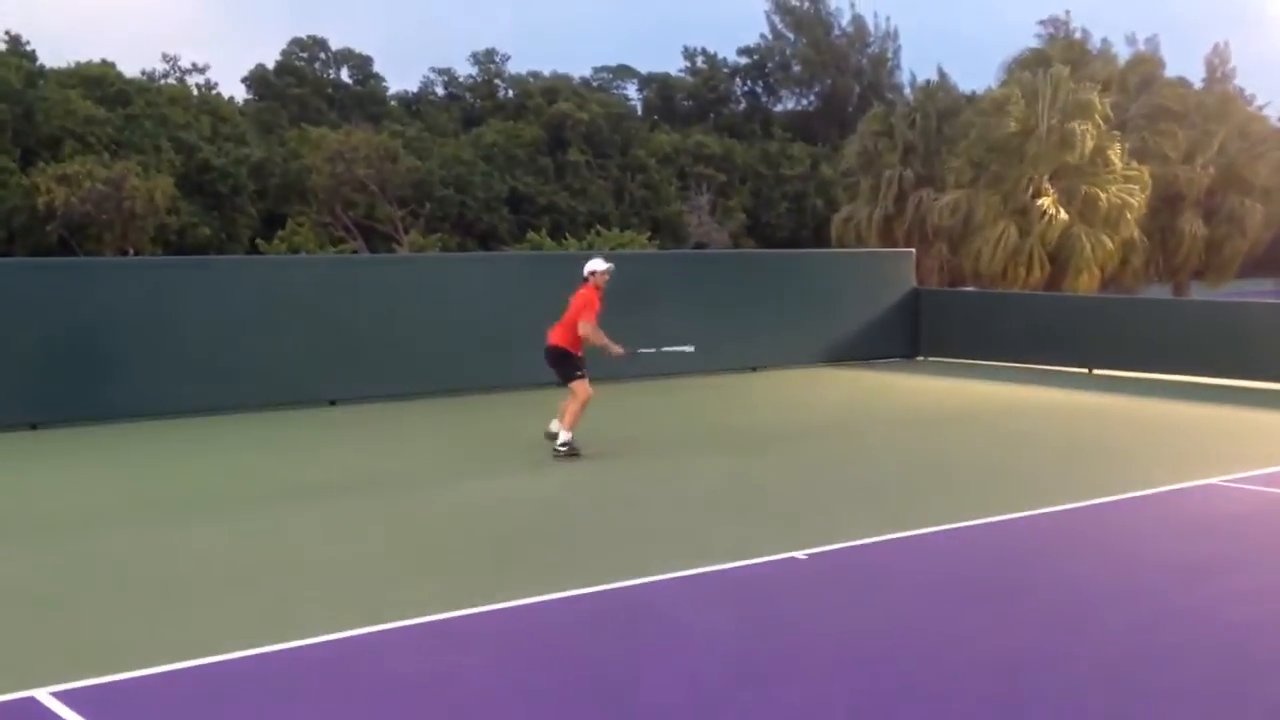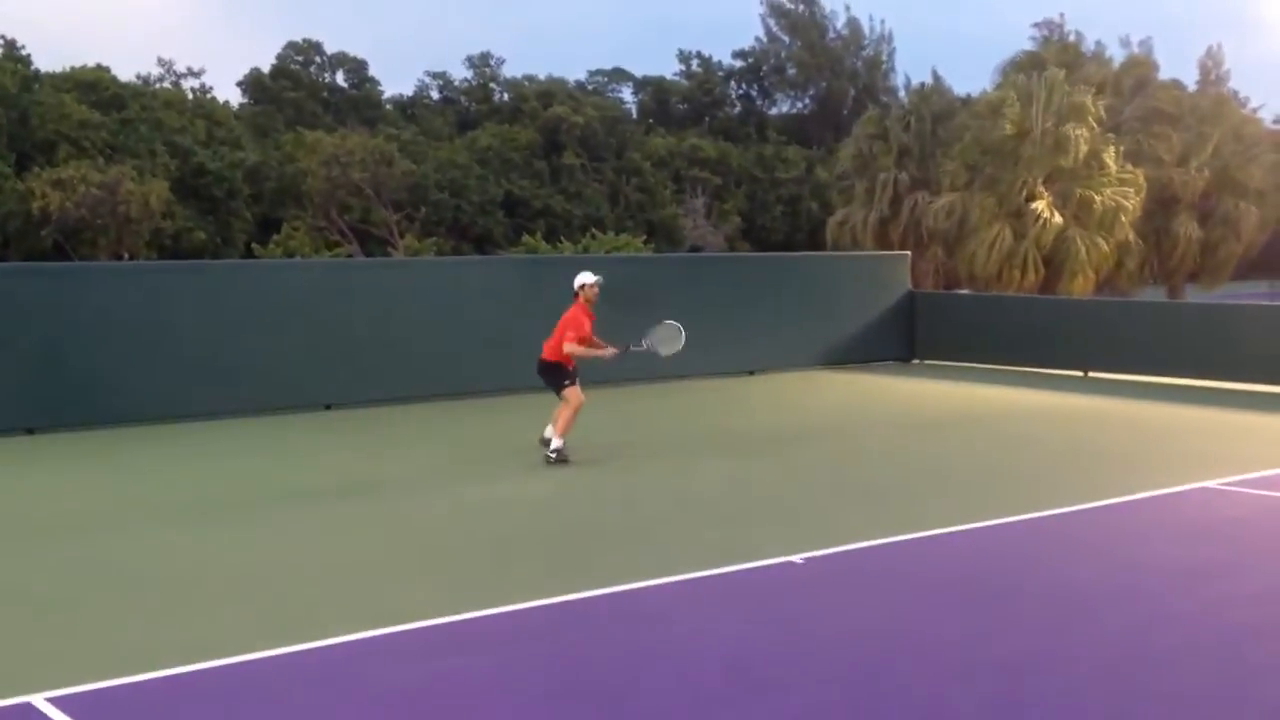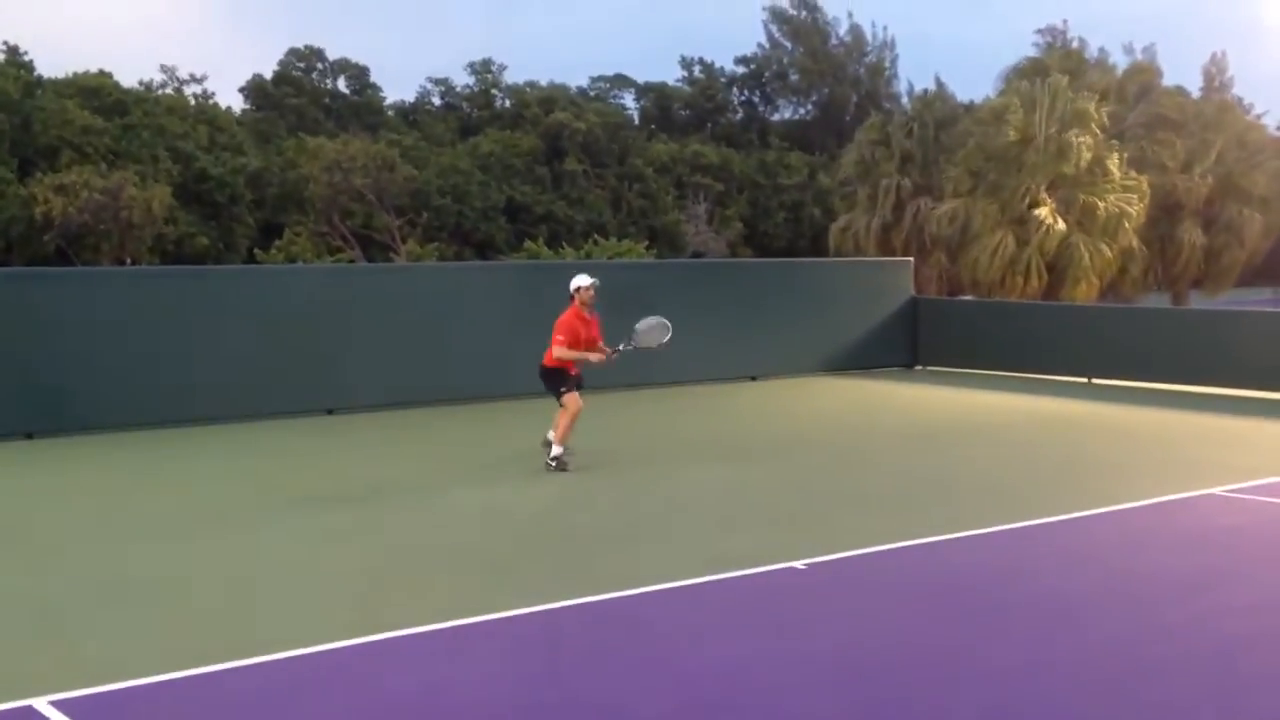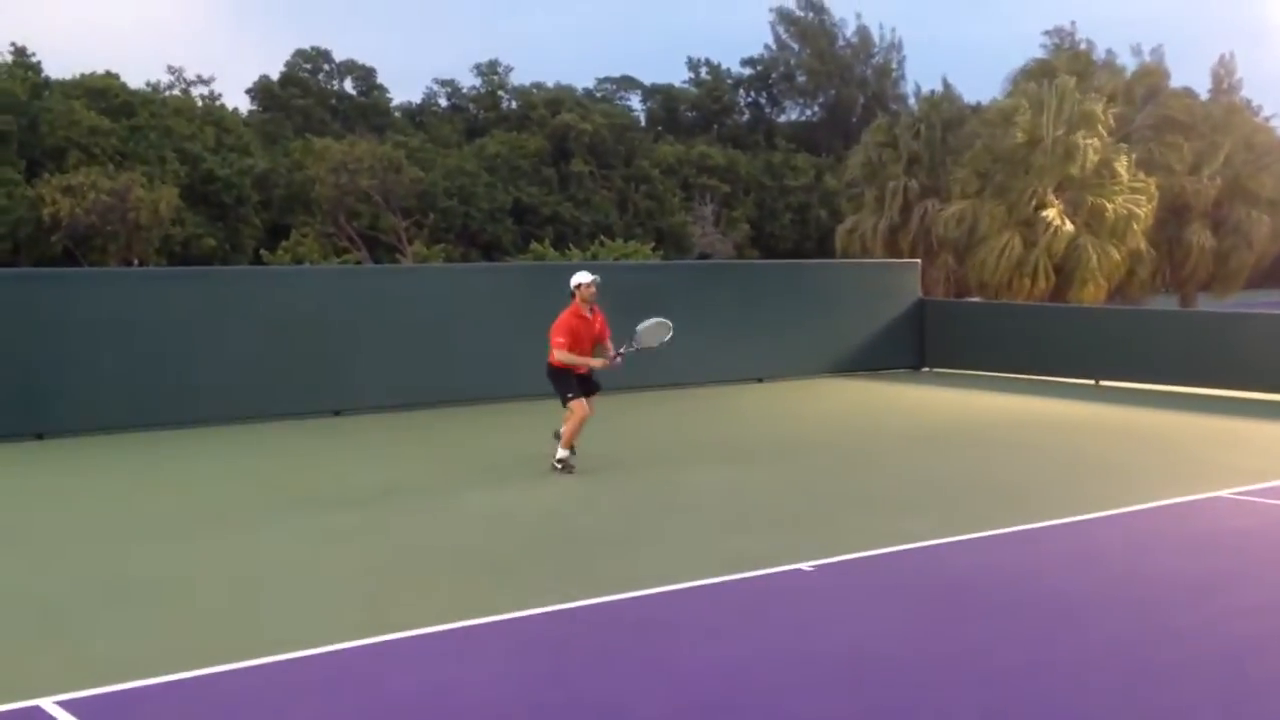
dt=0.1s
person 1, frame 1
left shoulder: (584, 294)
right shoulder: (590, 299)
right elbow: (585, 331)
left wrist: (605, 340)
right wrist: (610, 346)
left hip: (567, 349)
right hip: (560, 350)
left knee: (578, 392)
right knee: (584, 394)
left ankle: (555, 429)
right ankle: (562, 443)
person 1, frame 2
left shoulder: (583, 312)
right shoulder: (577, 316)
left elbow: (587, 339)
right elbow: (569, 348)
left wrist: (604, 346)
right wrist: (599, 353)
left hip: (562, 362)
right hip: (552, 364)
left knee: (571, 398)
right knee: (576, 400)
left ankle: (548, 436)
right ankle: (554, 450)
person 1, frame 3
left shoulder: (592, 317)
right shoulder: (568, 320)
left elbow: (596, 342)
right elbow: (557, 352)
left wrist: (605, 351)
right wrist: (589, 356)
left hip: (570, 369)
right hip: (553, 369)
left knee: (572, 406)
right knee: (574, 407)
left ankle: (551, 439)
right ankle: (554, 456)
person 1, frame 4
left shoulder: (597, 314)
right shoulder: (566, 320)
left elbow: (604, 340)
right elbow: (559, 355)
left wrist: (610, 354)
right wrist: (591, 361)
left hip: (582, 369)
right hip: (561, 370)
left knee: (585, 410)
right knee: (581, 413)
left ankle: (563, 433)
right ankle: (560, 457)
